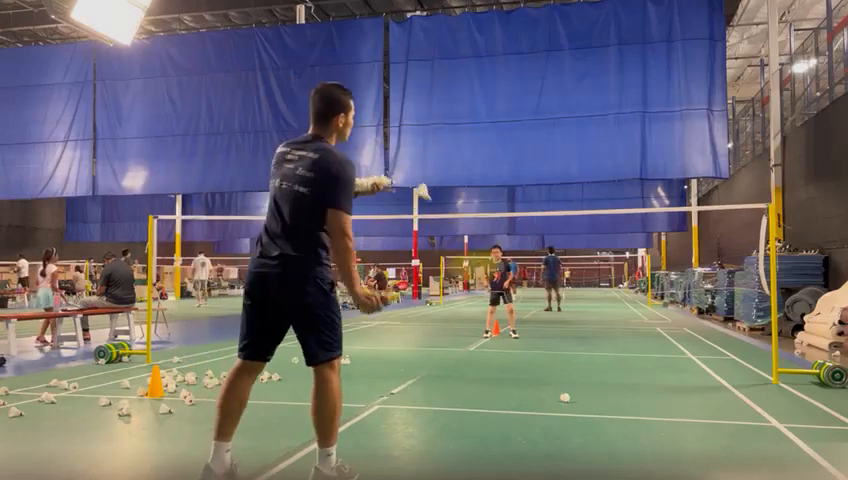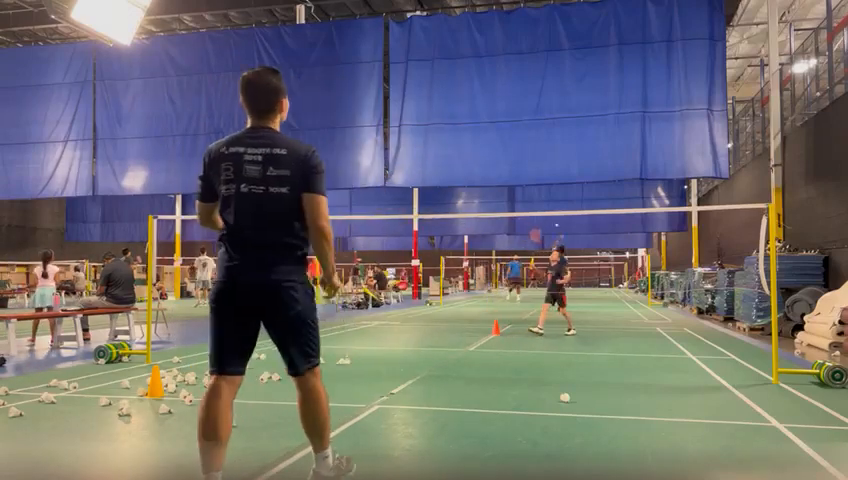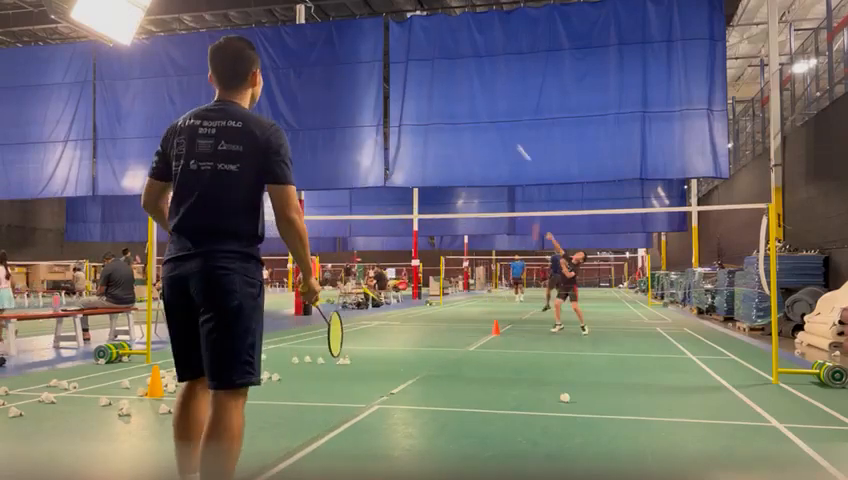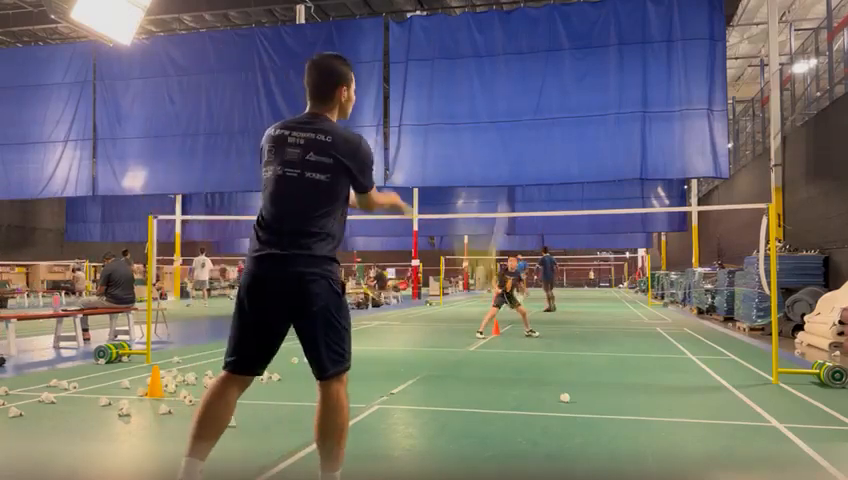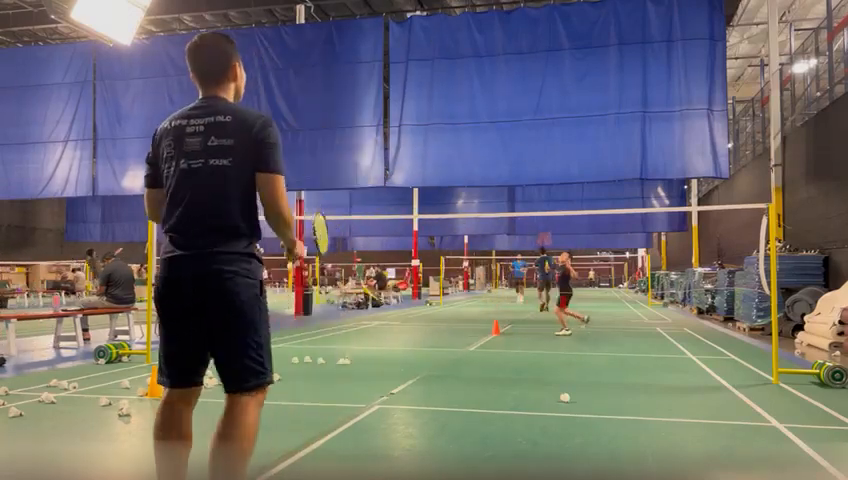
dt=1s
person 1, frame 1
left shoulder: (283, 152)
right shoulder: (340, 165)
right elbow: (339, 232)
left wrist: (362, 188)
right wrist: (355, 289)
left hip: (262, 271)
right hip: (306, 276)
left knee: (247, 364)
right knee: (326, 366)
person 1, frame 2
left shoulder: (216, 154)
right shoulder: (303, 157)
left elbow: (205, 217)
right elbow: (319, 224)
right wrist: (330, 273)
left hip: (232, 279)
right hip: (284, 278)
left knee: (223, 379)
right knee: (307, 373)
person 1, frame 3
left shoulder: (179, 128)
right shoulder: (265, 133)
left elbow: (151, 201)
right elbow: (288, 214)
right wrist: (308, 274)
left hip: (179, 269)
right hip: (232, 271)
left knee: (196, 383)
right knee: (229, 394)
person 1, frame 4
left shoulder: (273, 136)
right shoulder: (352, 145)
right elbow: (369, 200)
right wrist: (393, 203)
left hip: (262, 268)
right hip: (313, 274)
left knee: (234, 374)
right knee: (333, 381)
person 1, frame 5
left shoulder: (166, 130)
right shoulder: (254, 125)
left elbow: (155, 209)
right elbow: (275, 204)
right wrist: (292, 244)
left hip: (175, 272)
right hip: (231, 272)
left knee: (180, 392)
right knee: (246, 394)
